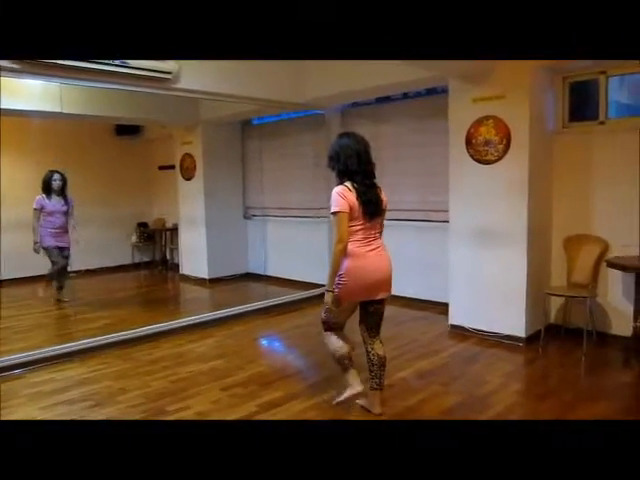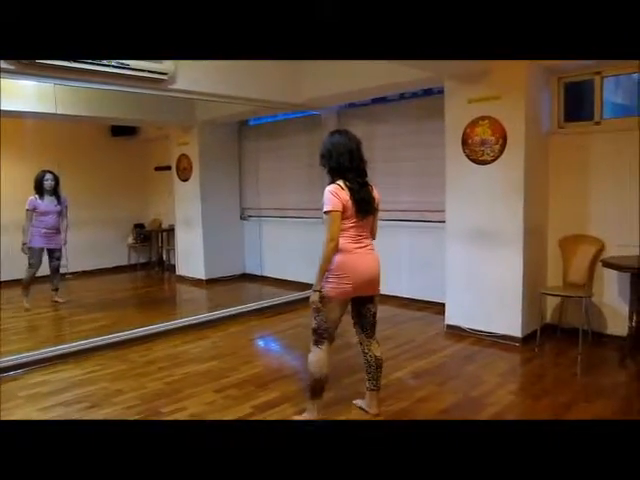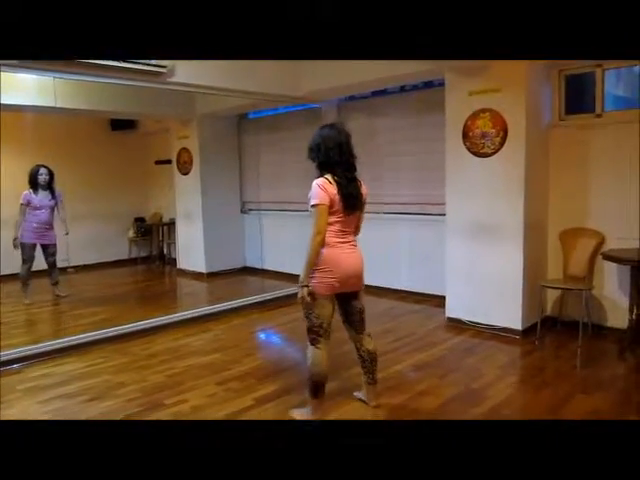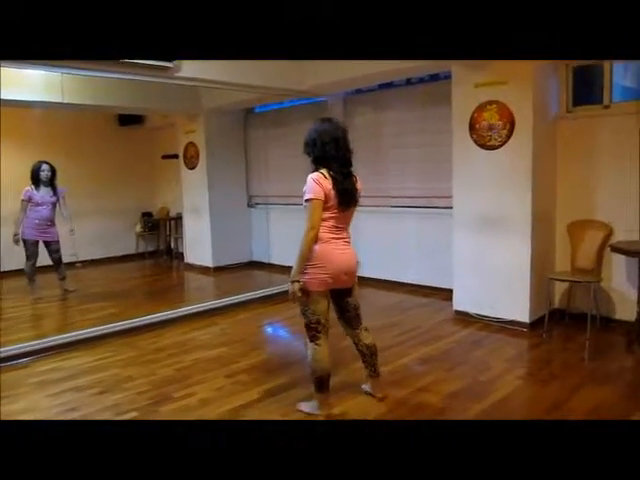
dt=0.2s
person 1, frame 1
left shoulder: (341, 193)
right shoulder: (378, 192)
left elbow: (341, 243)
left wrist: (330, 286)
left hip: (356, 270)
right hip: (382, 267)
left knee: (330, 327)
right knee: (372, 335)
left ankle: (353, 382)
right ankle: (375, 399)
person 1, frame 2
left shoulder: (334, 191)
right shoulder: (369, 190)
left elbow: (332, 241)
left wrist: (317, 285)
left hip: (344, 270)
right hip: (370, 266)
left knee: (321, 340)
right knee: (368, 336)
left ankle: (313, 410)
right ankle: (372, 400)
person 1, frame 3
left shoulder: (322, 185)
right shoulder: (358, 185)
left elbow: (319, 236)
left wrist: (304, 280)
left hip: (327, 266)
right hip: (353, 262)
left knee: (317, 339)
right knee: (358, 330)
left ankle: (315, 408)
right ankle: (371, 391)
person 1, frame 4
left shoulder: (317, 179)
right shoulder: (352, 181)
left elbow: (312, 230)
left wrist: (295, 274)
left hip: (320, 262)
right hip: (346, 259)
left knee: (316, 335)
right knee: (354, 326)
left ankle: (322, 402)
right ankle: (375, 384)
person 2, frame 1
left shoulder: (67, 199)
right shoulder: (41, 200)
left elbow: (70, 219)
right elbow: (35, 221)
right wrist: (36, 240)
left hip: (63, 236)
right hip: (47, 236)
left knee: (64, 265)
right knee: (57, 264)
left ankle: (59, 293)
person 2, frame 2
left shoulder: (61, 199)
right shoulder: (33, 200)
left elbow: (64, 219)
right elbow: (28, 222)
left wrist: (64, 235)
right wrist: (25, 241)
left hip: (55, 237)
right hip: (38, 237)
left knee: (55, 267)
right knee: (33, 267)
left ankle: (55, 295)
right ankle: (25, 297)
person 2, frame 3
left shoulder: (55, 194)
right shoulder: (27, 195)
left elbow: (61, 211)
right elbow: (21, 216)
left wrist: (65, 226)
right wrist: (16, 236)
left hip: (48, 232)
right hip: (30, 232)
left knee: (52, 262)
right knee: (27, 264)
left ankle: (56, 289)
right ankle: (26, 295)
person 2, frame 4
left shoulder: (58, 191)
right shoulder: (29, 191)
left elbow: (63, 208)
right elbow: (22, 212)
left wrist: (70, 224)
right wrist: (16, 231)
left hip: (49, 229)
right hip: (31, 229)
left knee: (57, 258)
right knee: (31, 260)
left ankle: (63, 285)
right ankle: (33, 290)
